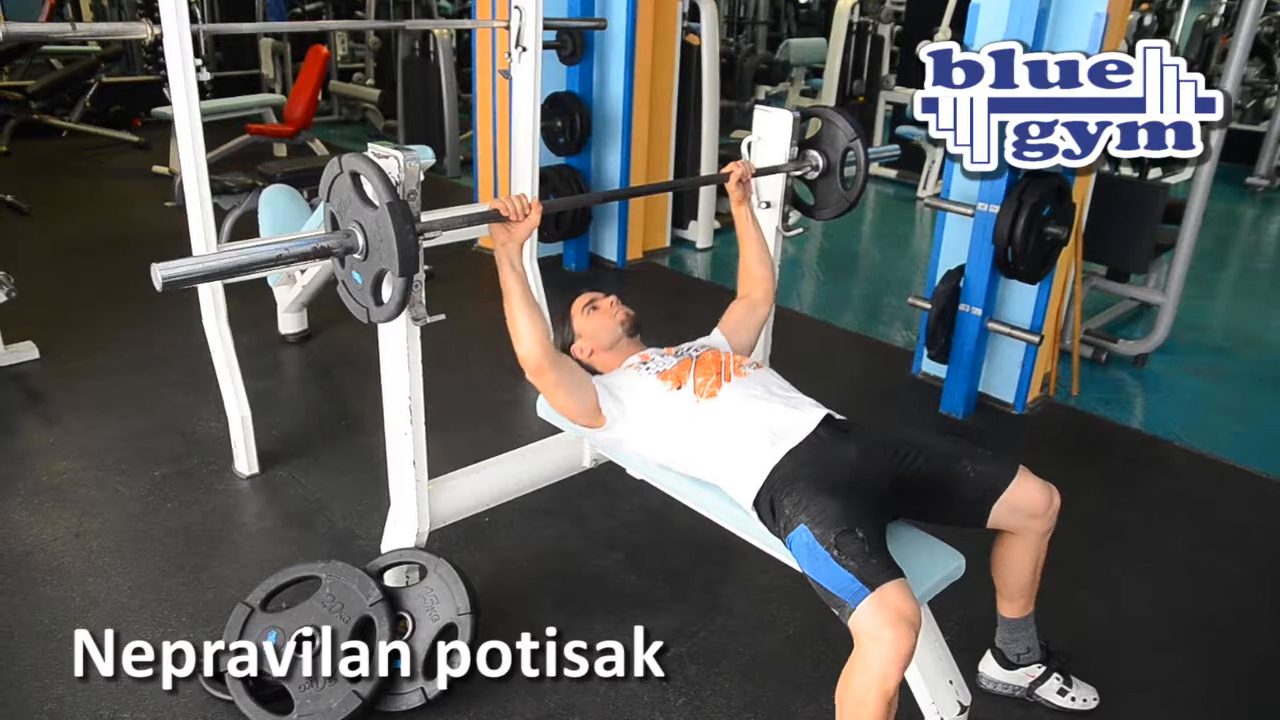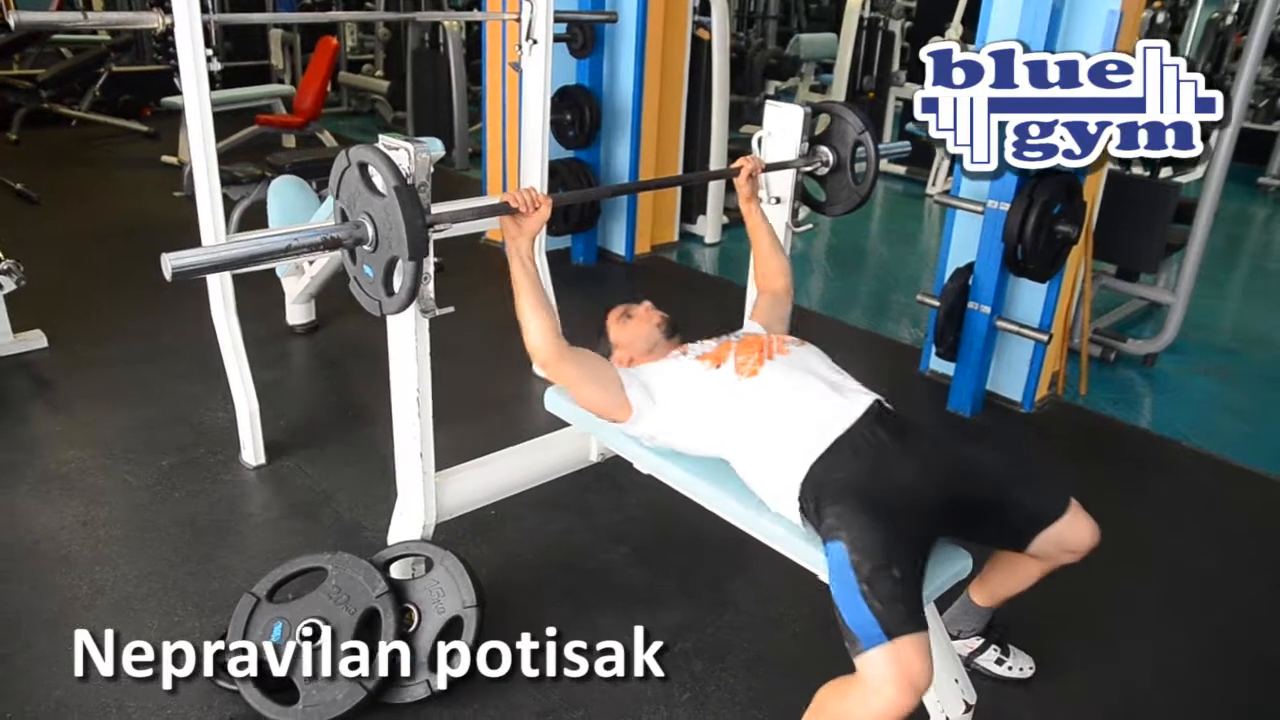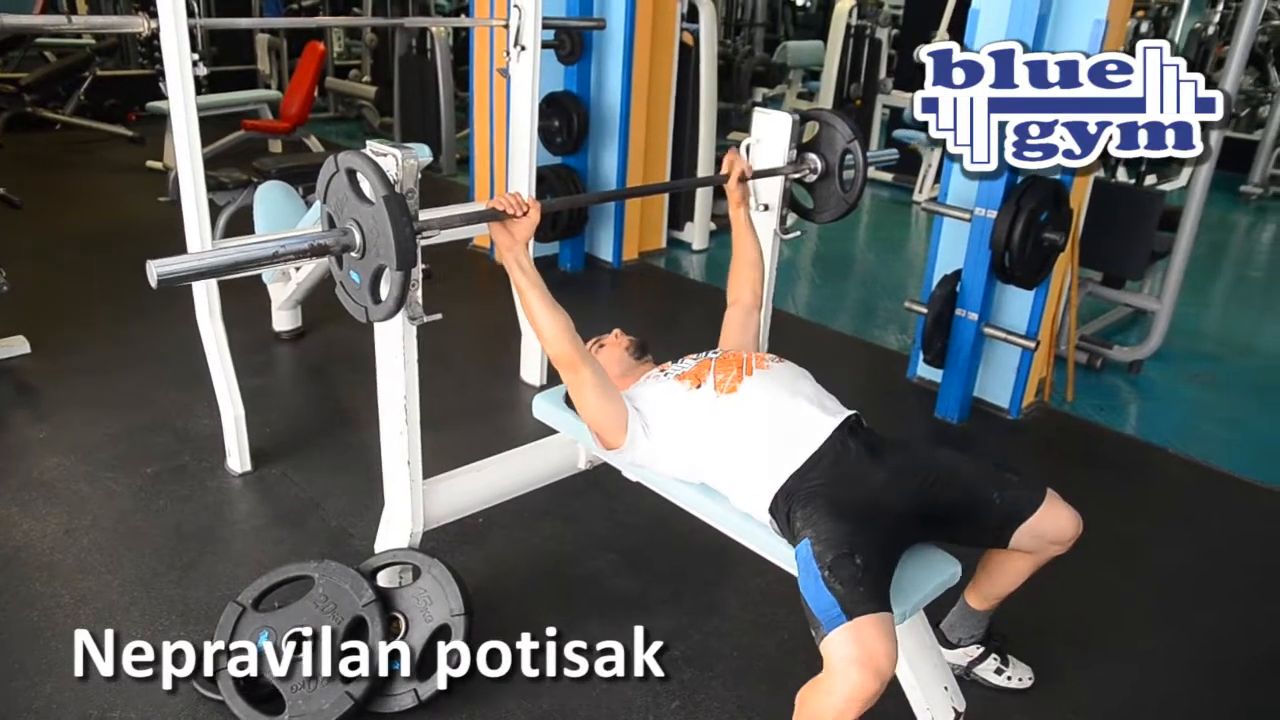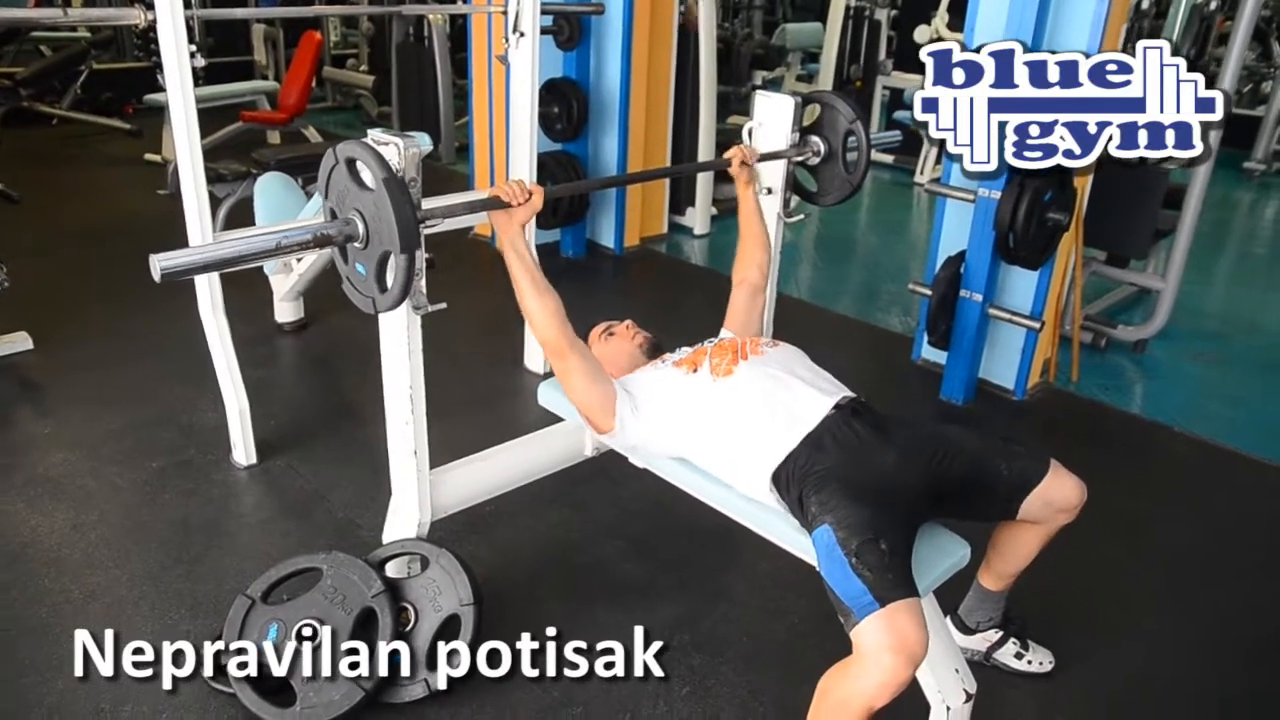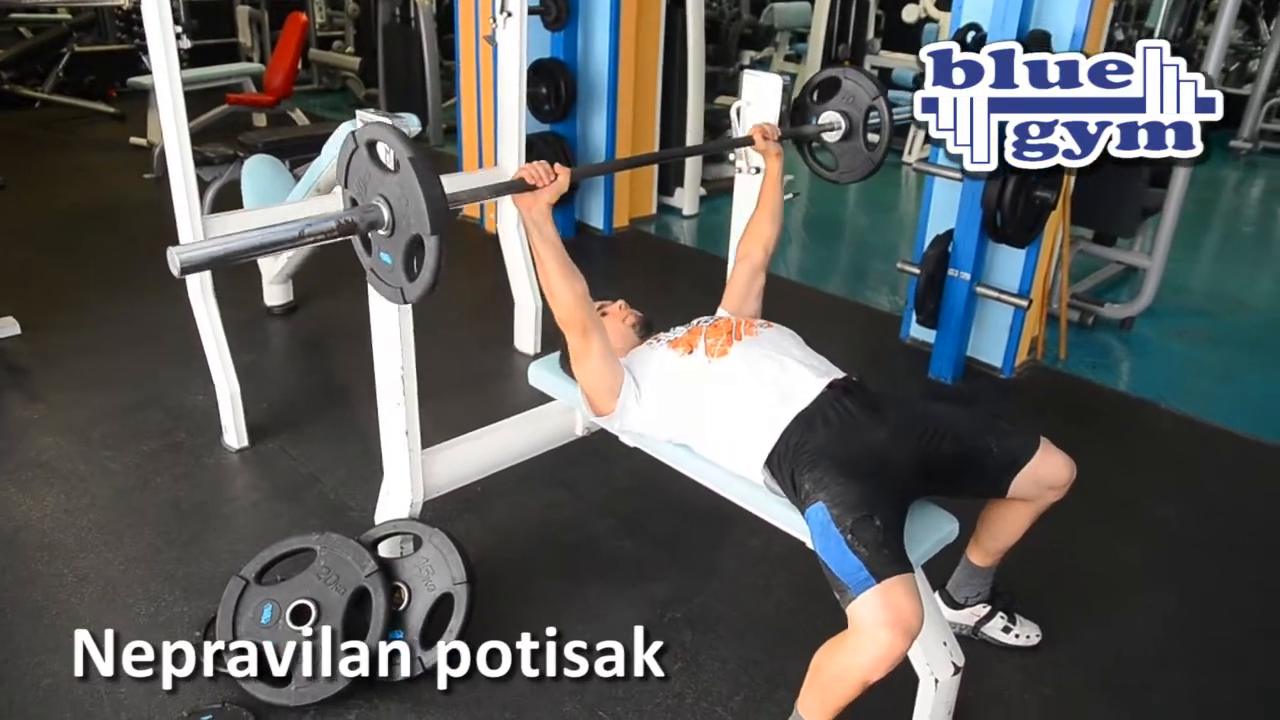
dt=1s
person 1, frame 1
left shoulder: (698, 350)
right shoulder: (607, 400)
left elbow: (758, 296)
right elbow: (539, 363)
left wrist: (740, 204)
right wrist: (508, 251)
left hip: (843, 438)
right hip: (791, 481)
left knee: (1037, 502)
right knee: (891, 628)
left ankle: (1015, 658)
person 1, frame 2
left shoulder: (738, 342)
right shoulder: (644, 391)
left elbow: (778, 287)
right elbow: (549, 354)
left wrist: (749, 200)
right wrist: (520, 245)
left hip: (899, 439)
right hip: (837, 477)
left knee: (1074, 534)
left ankle: (964, 627)
person 1, frame 3
left shoulder: (716, 361)
right shoulder: (630, 422)
left elbow: (745, 298)
right elbow: (565, 356)
left wrist: (739, 206)
right wrist: (513, 252)
left hip: (868, 449)
right hip: (810, 490)
left knee: (1057, 526)
right knee: (861, 670)
left ankle: (961, 637)
person 1, frame 4
left shoulder: (720, 351)
right shoulder: (626, 405)
left elbow: (751, 278)
right elbow: (558, 343)
left wrist: (745, 184)
right wrist: (510, 234)
left hip: (871, 427)
right hip: (814, 469)
left knee: (1061, 495)
right knee: (892, 653)
left ankle: (977, 623)
person 1, frame 5
left shoulder: (711, 329)
right shoulder: (624, 390)
left elbow: (753, 257)
right elbow: (573, 323)
left wrist: (773, 163)
right wrist: (536, 214)
left hip: (864, 406)
right hip: (807, 447)
left knee: (1051, 473)
right knee: (887, 630)
left ankle: (965, 598)
